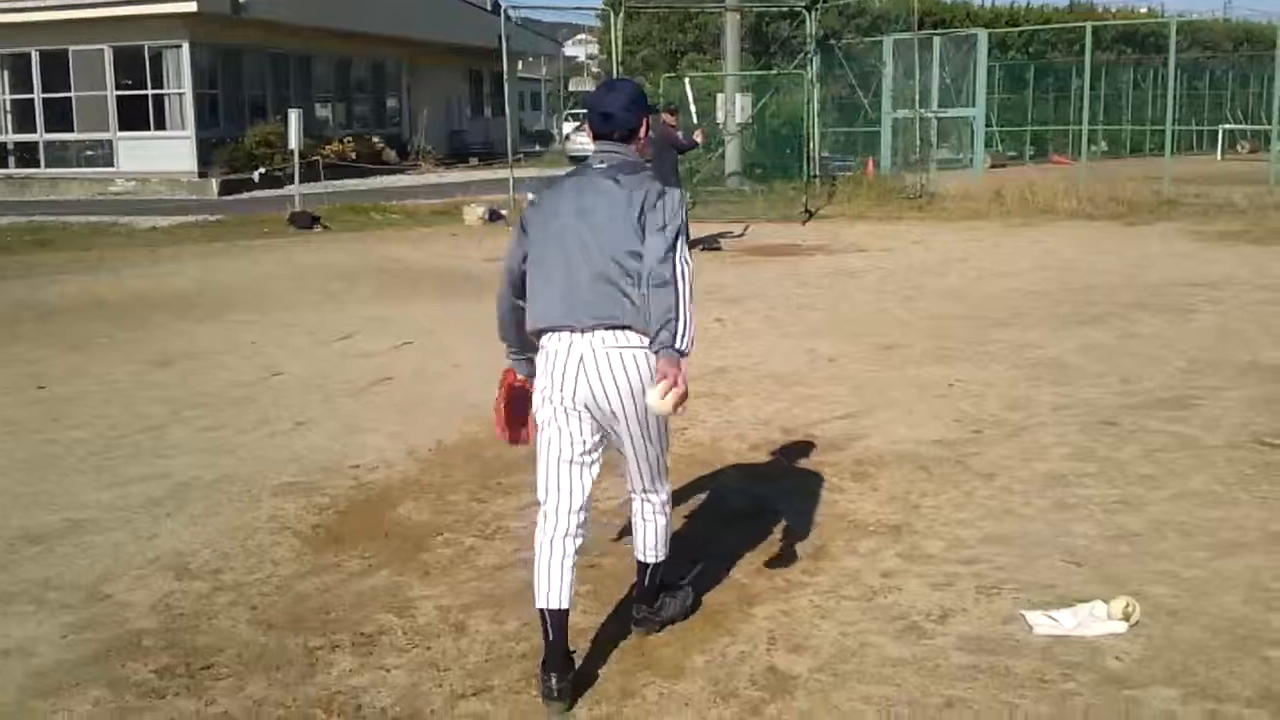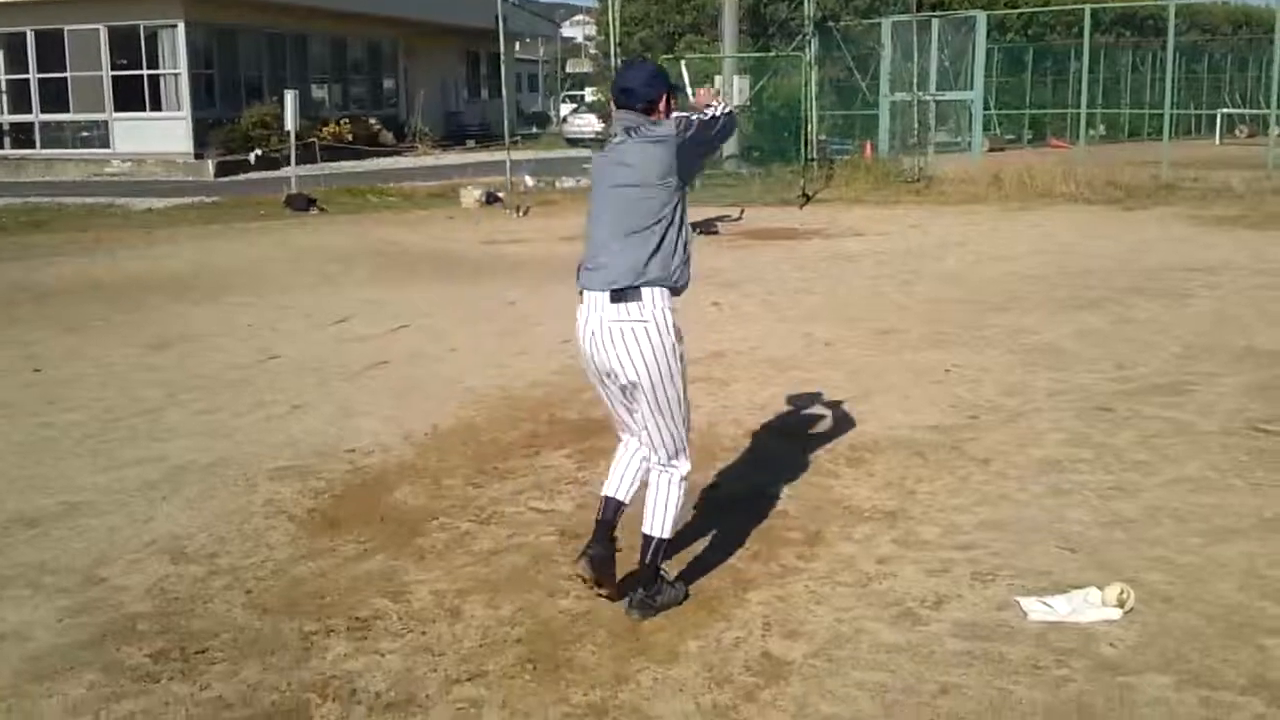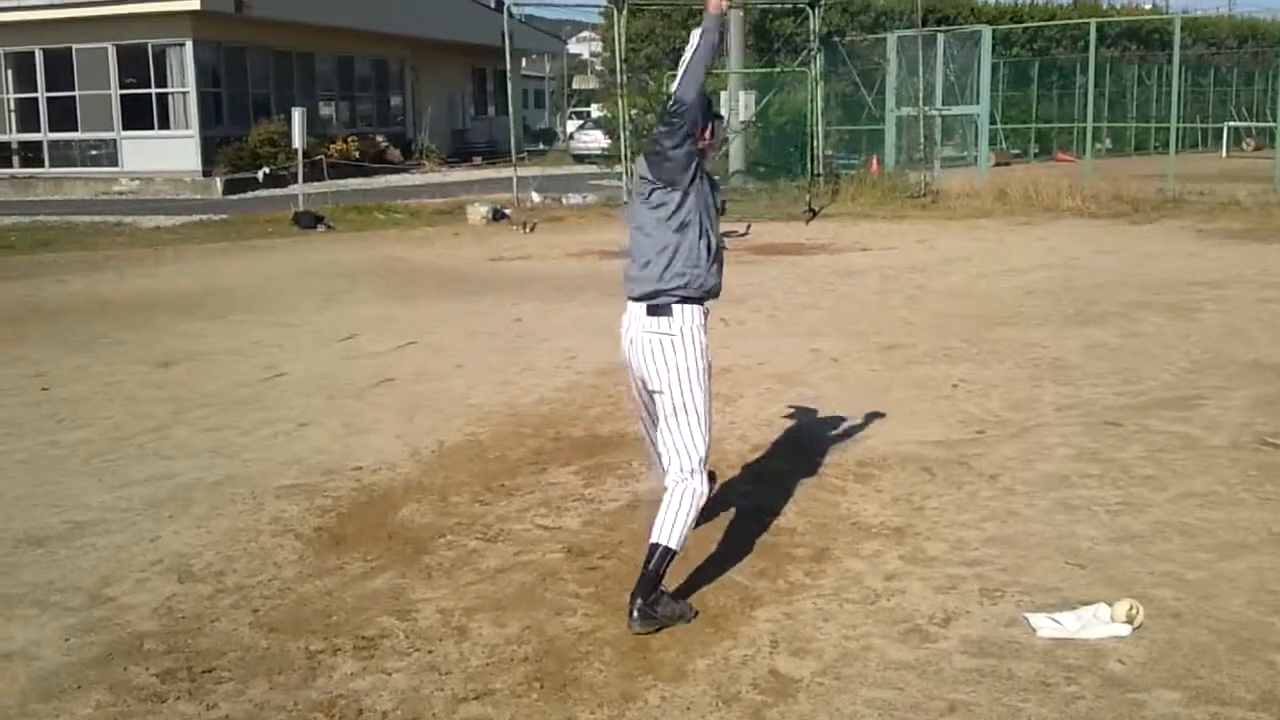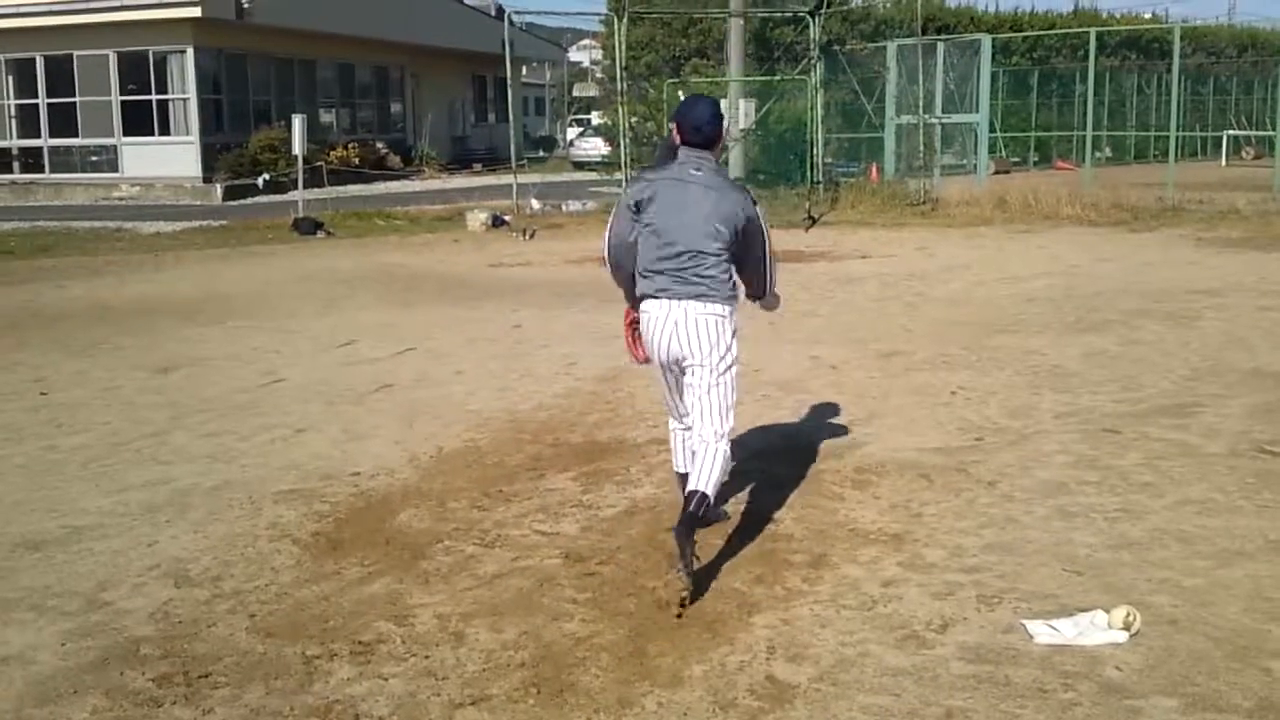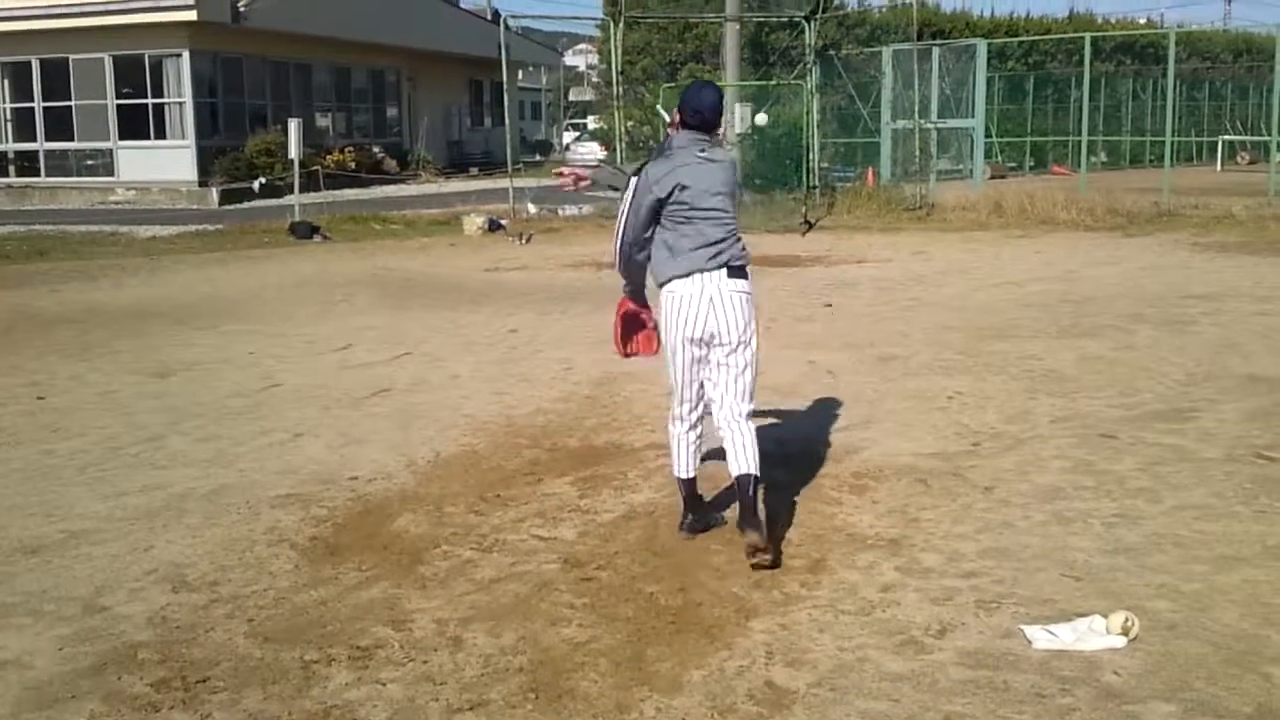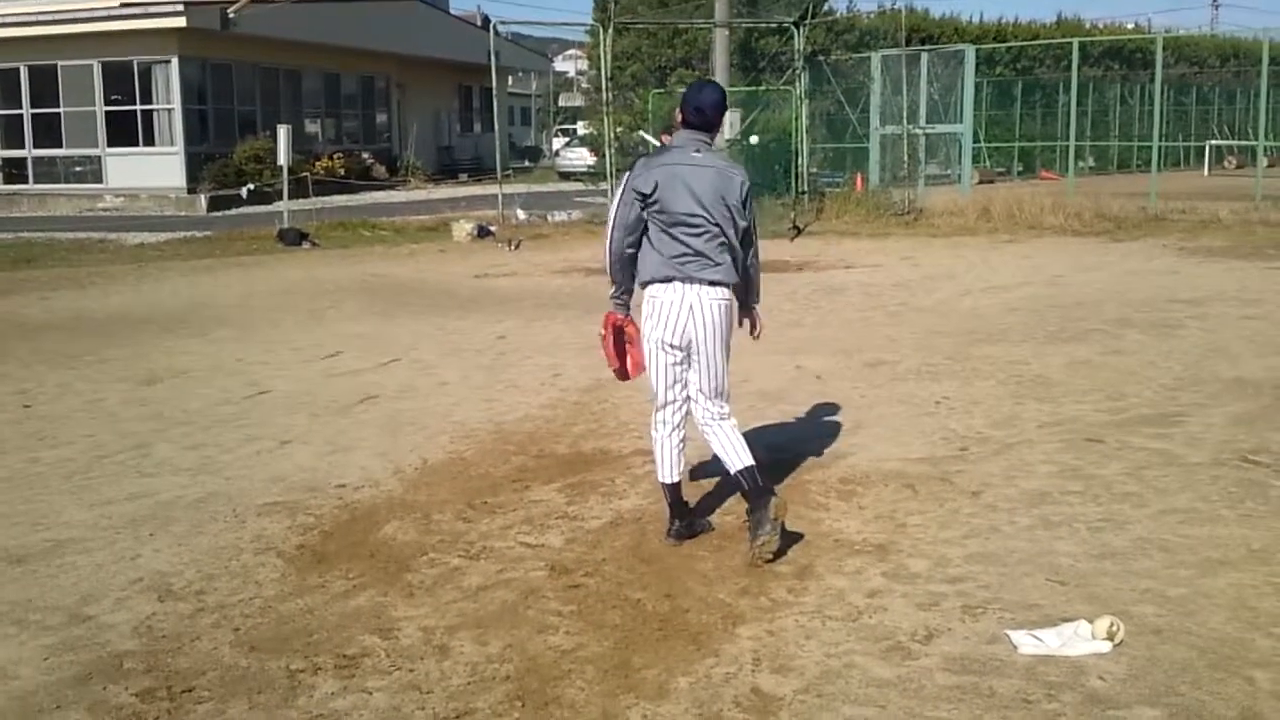
dt=0.3s
person 1, frame 1
left shoulder: (550, 197)
right shoulder: (656, 194)
left elbow: (513, 283)
right elbow: (668, 268)
left wrist: (521, 359)
right wrist: (673, 352)
left hip: (558, 359)
right hip: (627, 356)
left knee: (558, 512)
right knee: (649, 488)
left ankle: (555, 660)
right ankle: (650, 599)
person 1, frame 2
left shoulder: (606, 153)
right shoulder: (664, 144)
right elbow: (719, 123)
left wrist: (692, 118)
right wrist: (710, 109)
left hip: (594, 317)
right hip: (642, 318)
left knee: (636, 438)
right knee: (668, 458)
left ankle: (600, 547)
right ankle: (648, 583)
person 1, frame 3
left shoulder: (662, 171)
right shoulder: (669, 160)
right elbow: (684, 103)
left hip: (639, 323)
right hip: (674, 326)
left knee: (665, 438)
right knee: (687, 468)
left ankle: (683, 496)
right ankle: (647, 597)
person 1, frame 4
left shoulder: (645, 186)
right shoulder: (739, 197)
left elbow: (617, 252)
right elbow: (756, 259)
left wrist: (635, 297)
right wrist: (765, 293)
left hip: (663, 315)
right hip: (712, 317)
left knee: (683, 417)
right knee: (714, 434)
left ankle: (694, 503)
right ankle: (689, 529)
person 1, frame 5
left shoulder: (656, 172)
right shoulder: (726, 165)
left elbow: (630, 243)
left wrist: (635, 294)
right wrist: (594, 177)
left hip: (681, 296)
right hip: (732, 292)
left knee: (686, 412)
right knee: (734, 413)
left ankle: (694, 508)
right ankle: (750, 514)
person 1, frame 6
left shoulder: (648, 169)
right shoulder: (733, 176)
left elbow: (621, 240)
right elbow: (747, 246)
left wrist: (620, 301)
right wrist: (749, 302)
left hip: (660, 299)
right hip: (715, 300)
left knee: (662, 411)
right knee: (712, 410)
left ankle: (680, 517)
right ankle: (759, 497)
